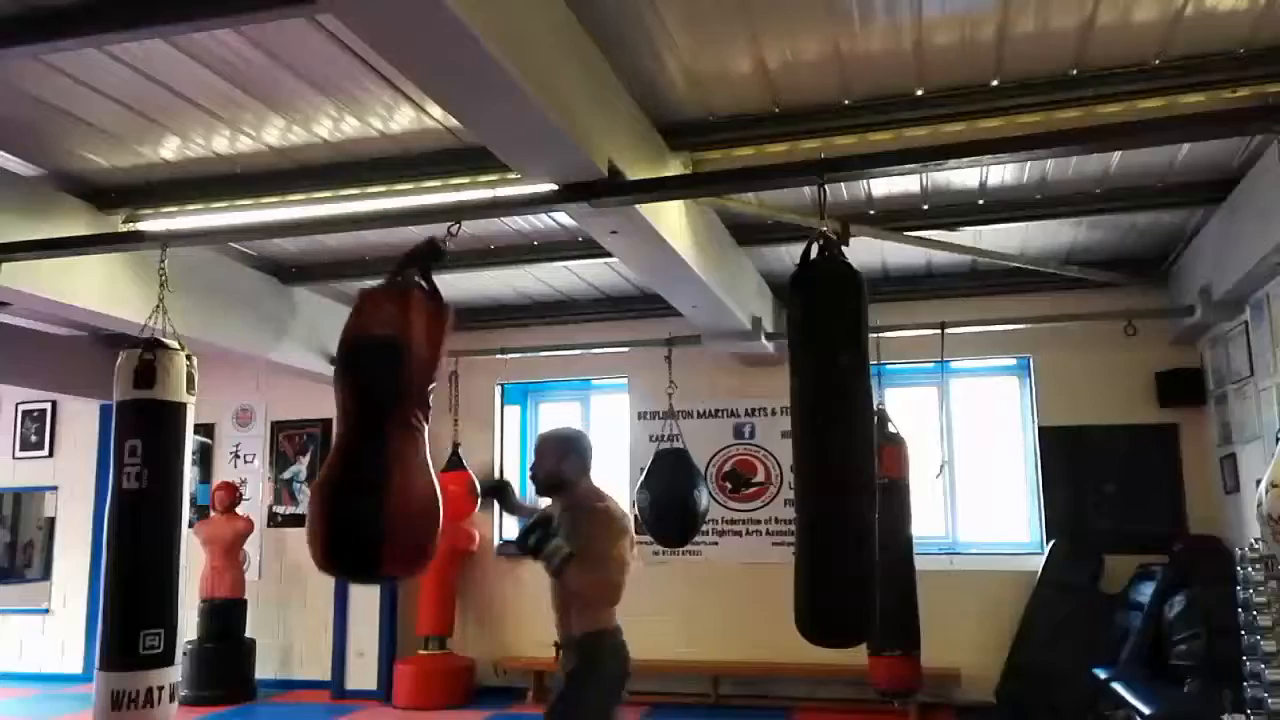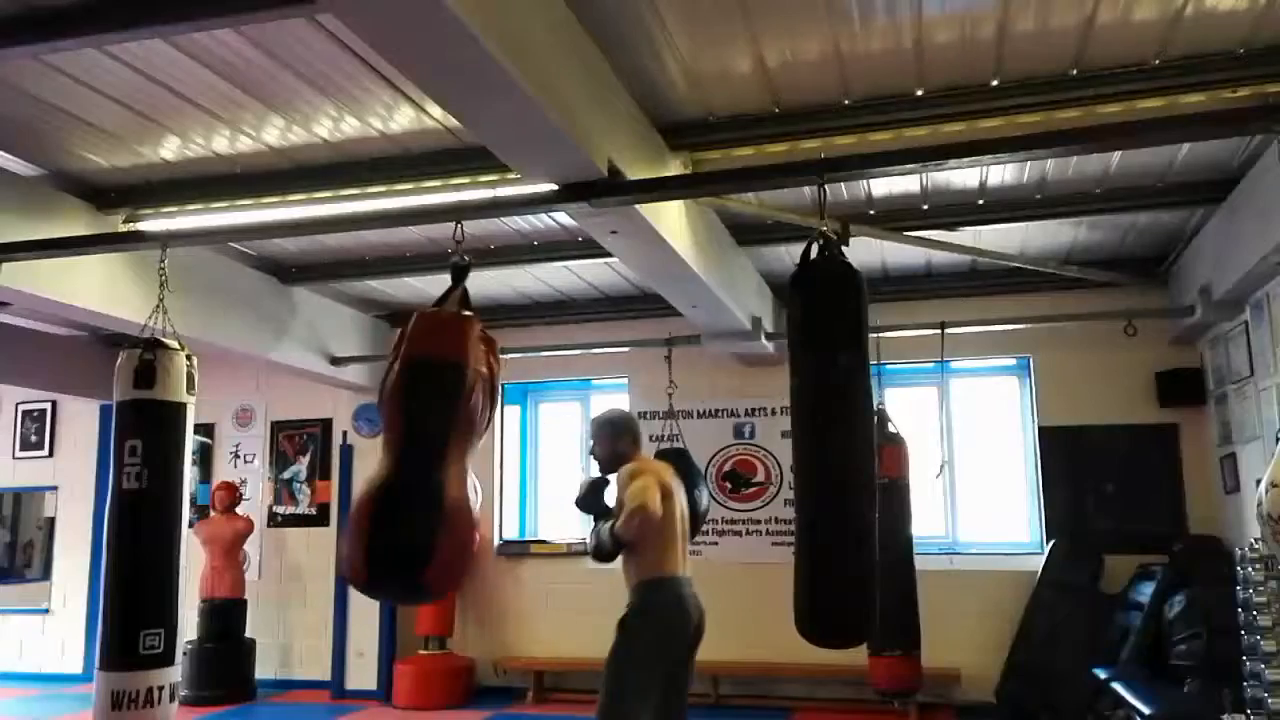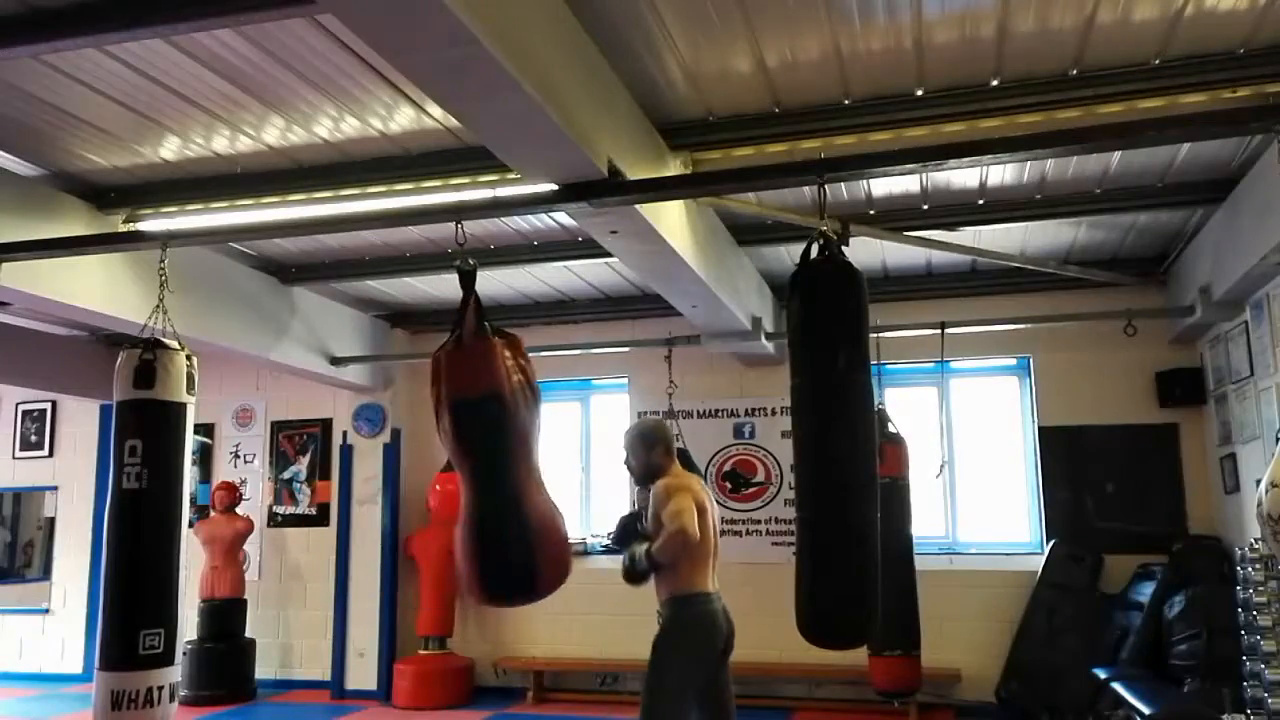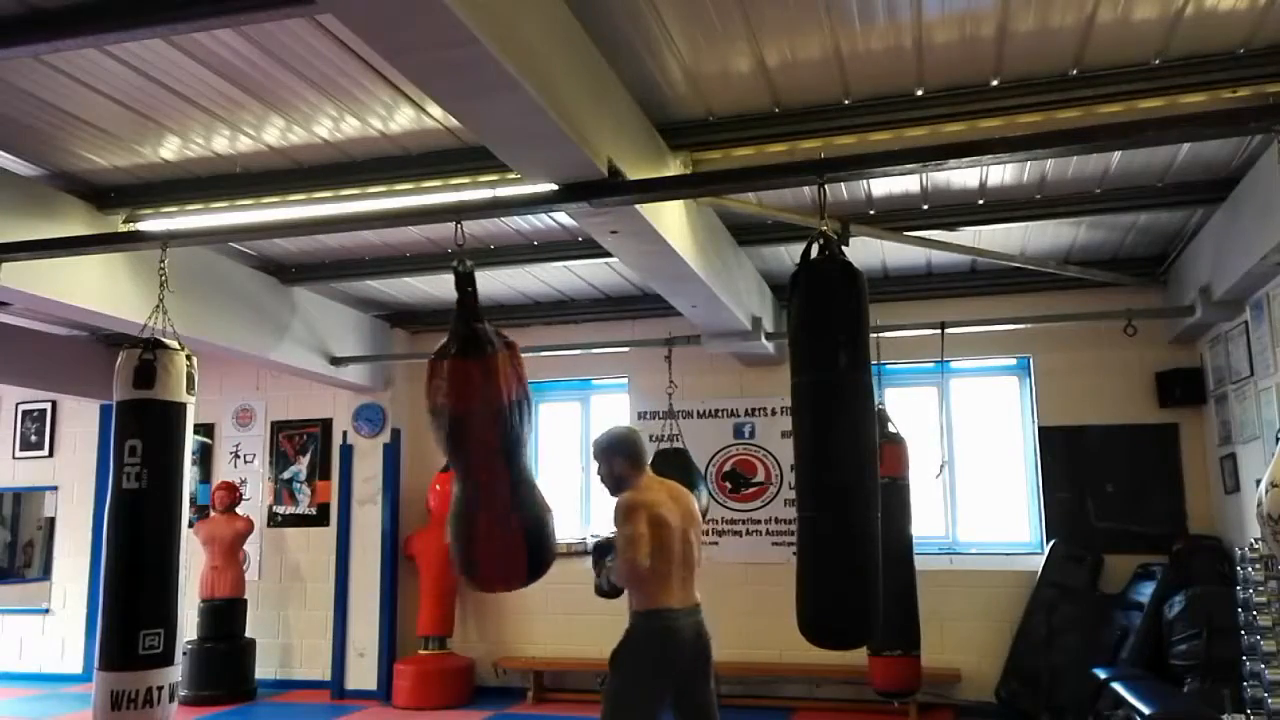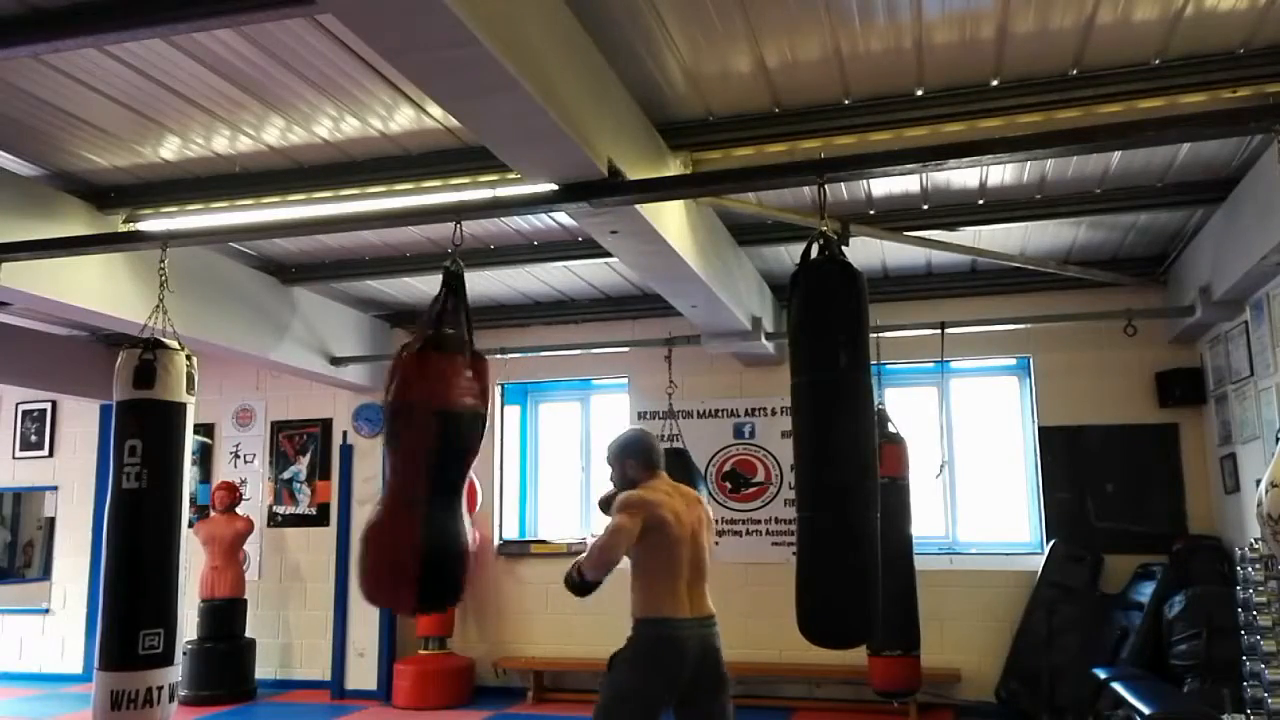
dt=0.4s
person 1, frame 1
left shoulder: (604, 515)
right shoulder: (564, 503)
left elbow: (607, 591)
right elbow: (539, 516)
left wrist: (552, 551)
right wrist: (510, 501)
left hip: (596, 654)
right hip: (583, 651)
person 1, frame 2
left shoulder: (634, 471)
right shoulder: (663, 473)
left elbow: (644, 511)
left wrist: (607, 533)
right wrist: (609, 518)
left hip: (657, 604)
right hip: (683, 602)
person 1, frame 3
left shoulder: (668, 487)
right shoulder: (693, 485)
left elbow: (684, 533)
left wrist: (643, 556)
right wrist: (651, 537)
left hip: (688, 618)
right hip: (712, 614)
person 1, frame 4
left shoulder: (633, 501)
right shoulder: (683, 496)
left elbow: (630, 567)
left wrist: (609, 572)
left hip: (653, 631)
right hip: (692, 626)
person 1, frame 5
left shoulder: (636, 501)
right shoulder: (698, 504)
left elbow: (603, 558)
left wrist: (579, 570)
left hip: (659, 639)
right hip: (705, 636)
